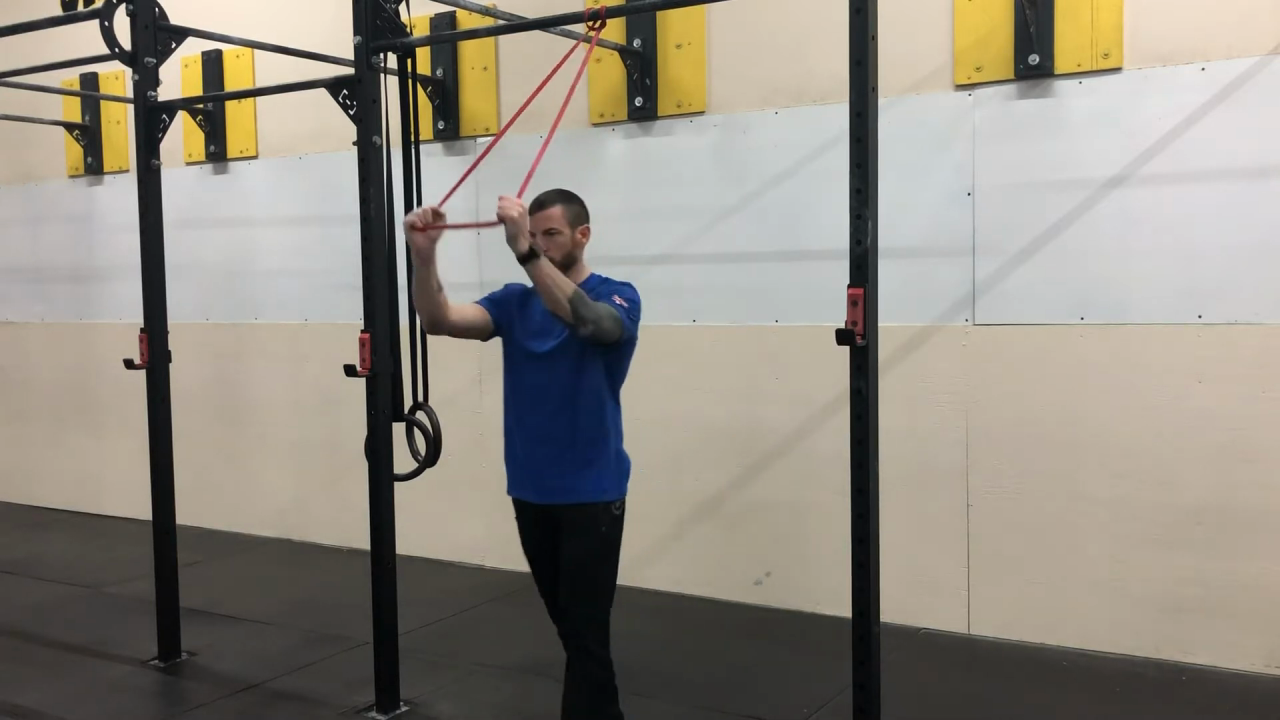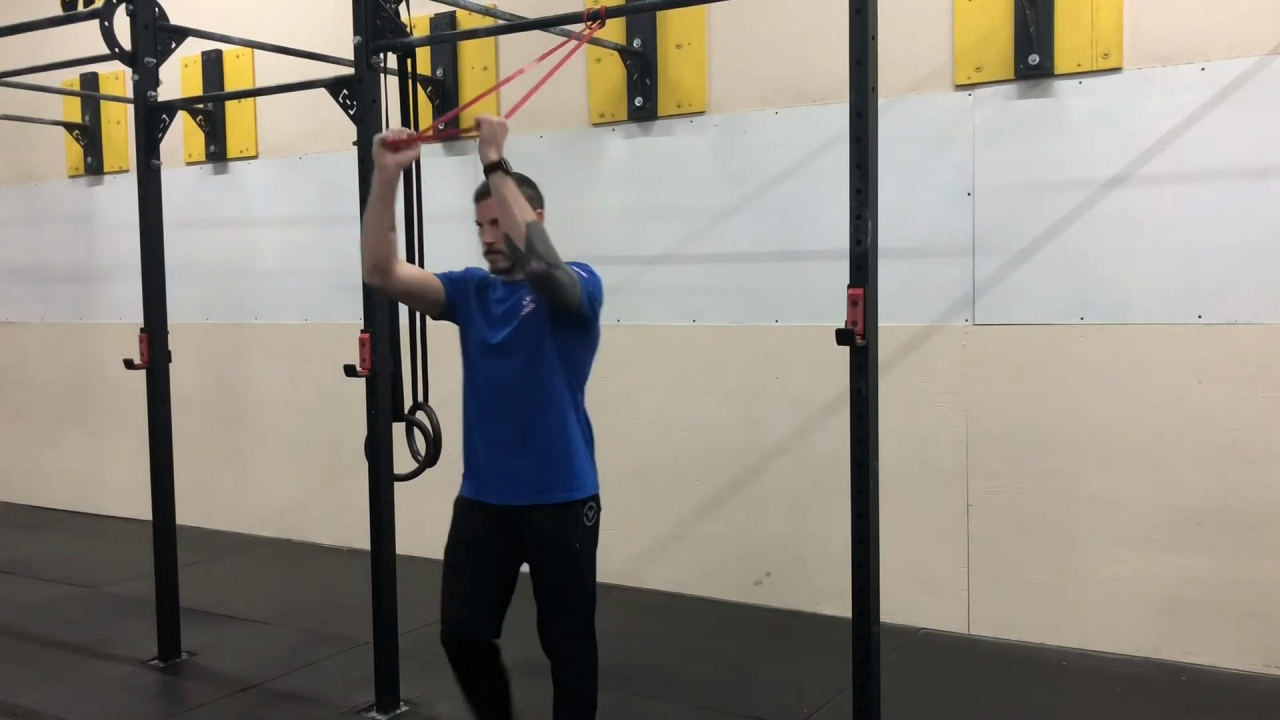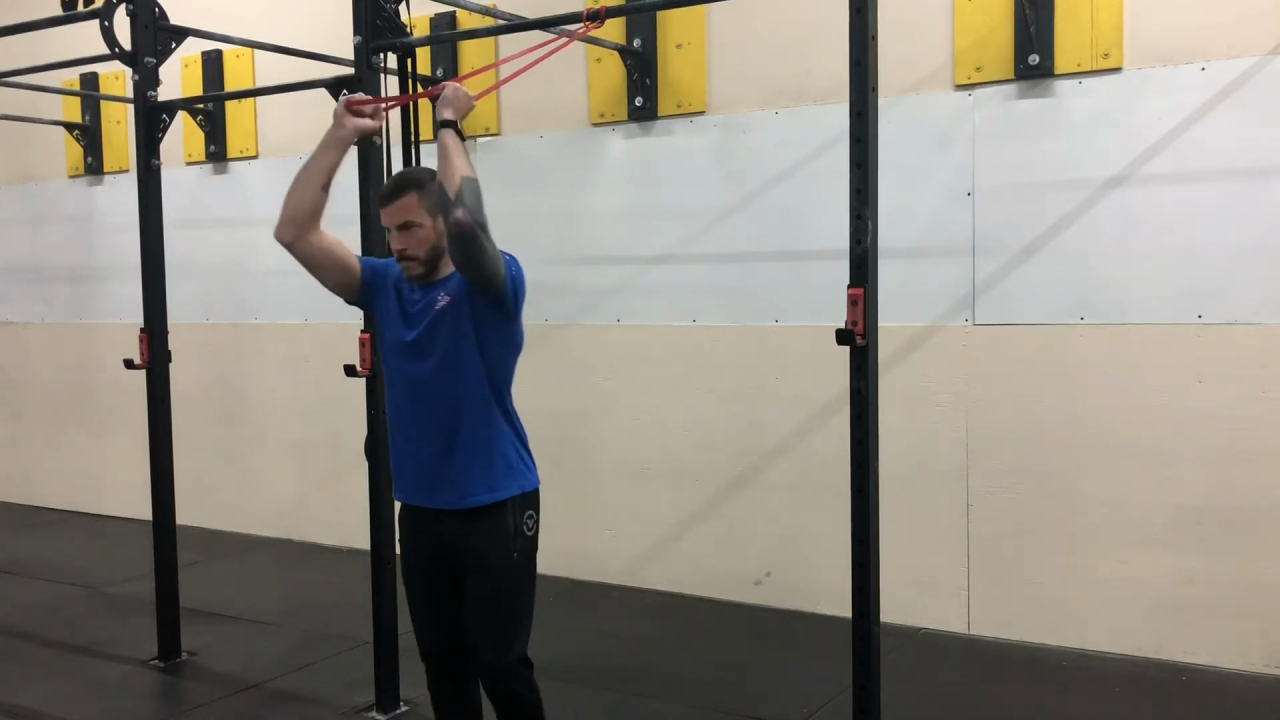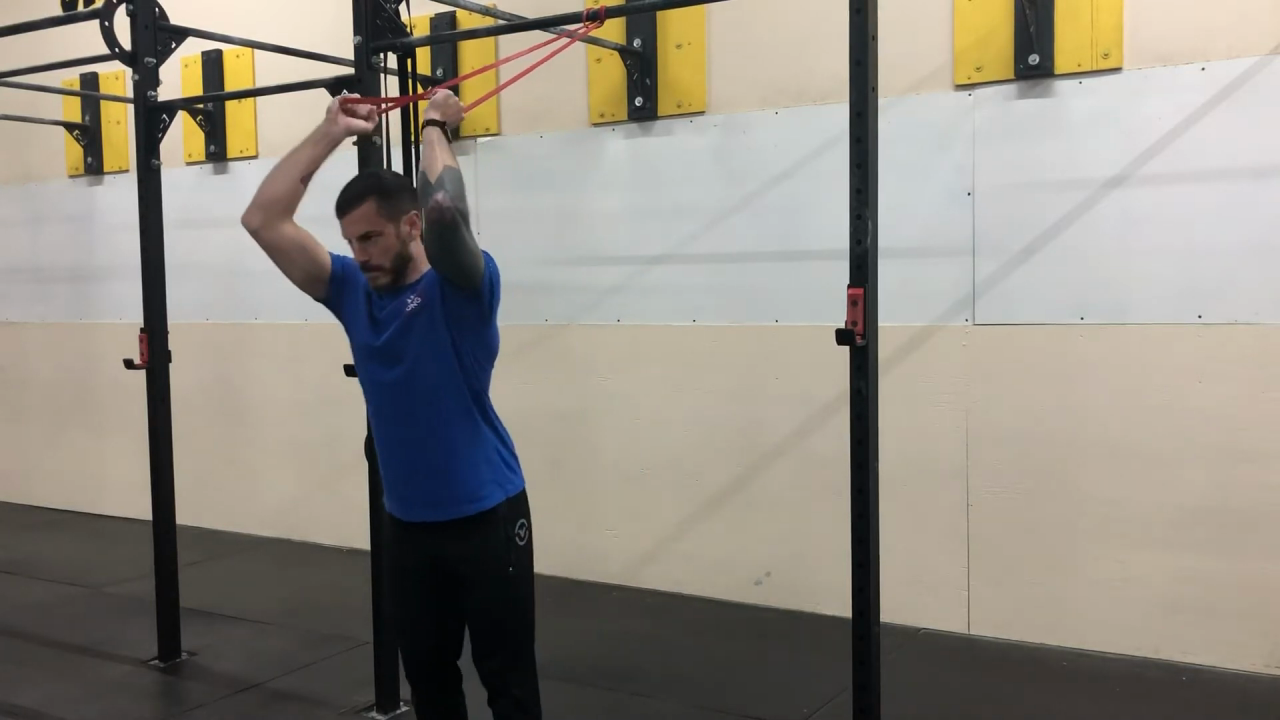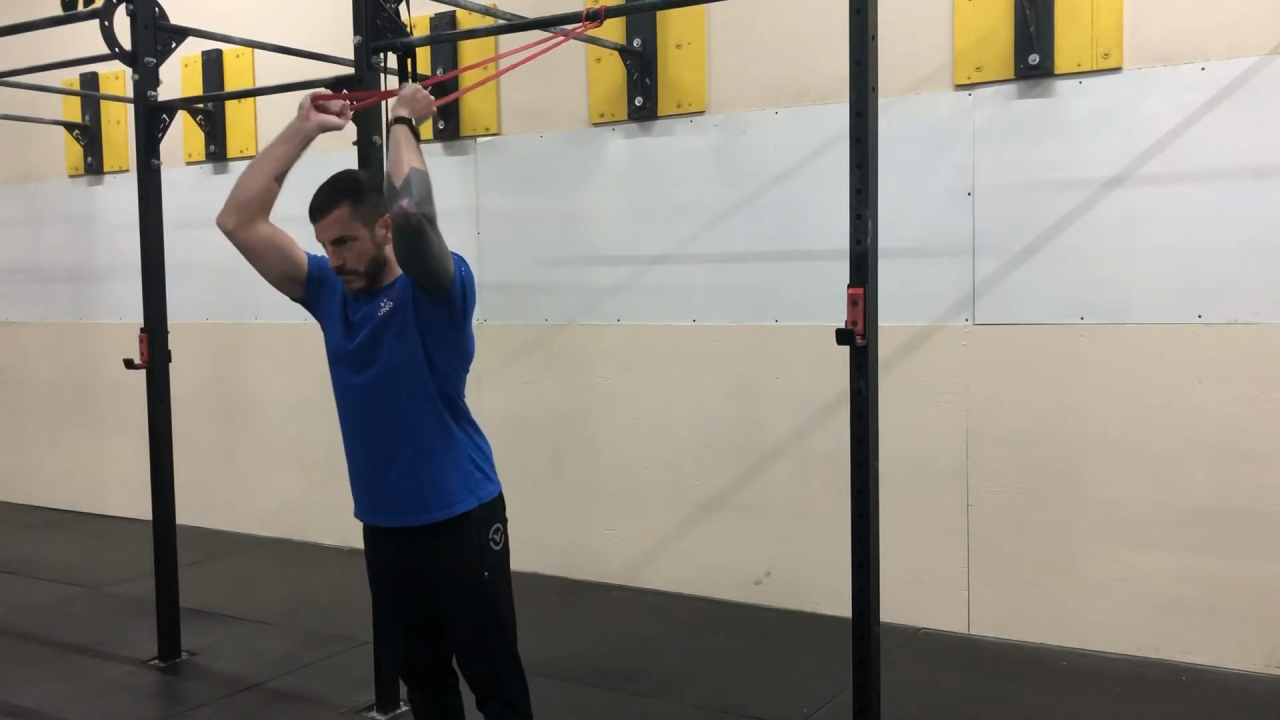
dt=0.5s
person 1, frame 1
left shoulder: (617, 297)
right shoulder: (514, 303)
left elbow: (585, 320)
right elbow: (440, 320)
left wrist: (525, 249)
right wrist: (422, 252)
left hip: (593, 494)
right hip: (531, 492)
left knee: (585, 630)
right knee: (570, 623)
person 1, frame 2
left shoulder: (576, 285)
right shoulder: (470, 291)
left elbow: (538, 262)
right elbow: (382, 272)
left wrist: (495, 162)
right wrist: (387, 176)
left hip: (560, 498)
right hip: (482, 498)
left knee: (566, 641)
right knee: (462, 632)
person 1, frame 3
left shoulder: (493, 283)
right shoulder: (384, 287)
left elbow: (468, 221)
right elbow: (294, 231)
left wrist: (449, 126)
right wrist: (340, 135)
left hip: (496, 506)
right hip: (423, 510)
left knee: (500, 661)
right knee: (444, 661)
person 1, frame 4
left shoulder: (464, 284)
right shoulder: (353, 291)
left elbow: (446, 209)
right elbow: (263, 219)
left wrist: (435, 124)
right wrist: (331, 131)
left hip: (484, 516)
right hip: (409, 522)
person 1, frame 5
left shoulder: (440, 287)
right shoulder: (328, 292)
left elbow: (415, 214)
right elbow: (239, 221)
left wrist: (403, 122)
right wrist: (305, 127)
left hip: (459, 518)
right hip: (385, 525)
